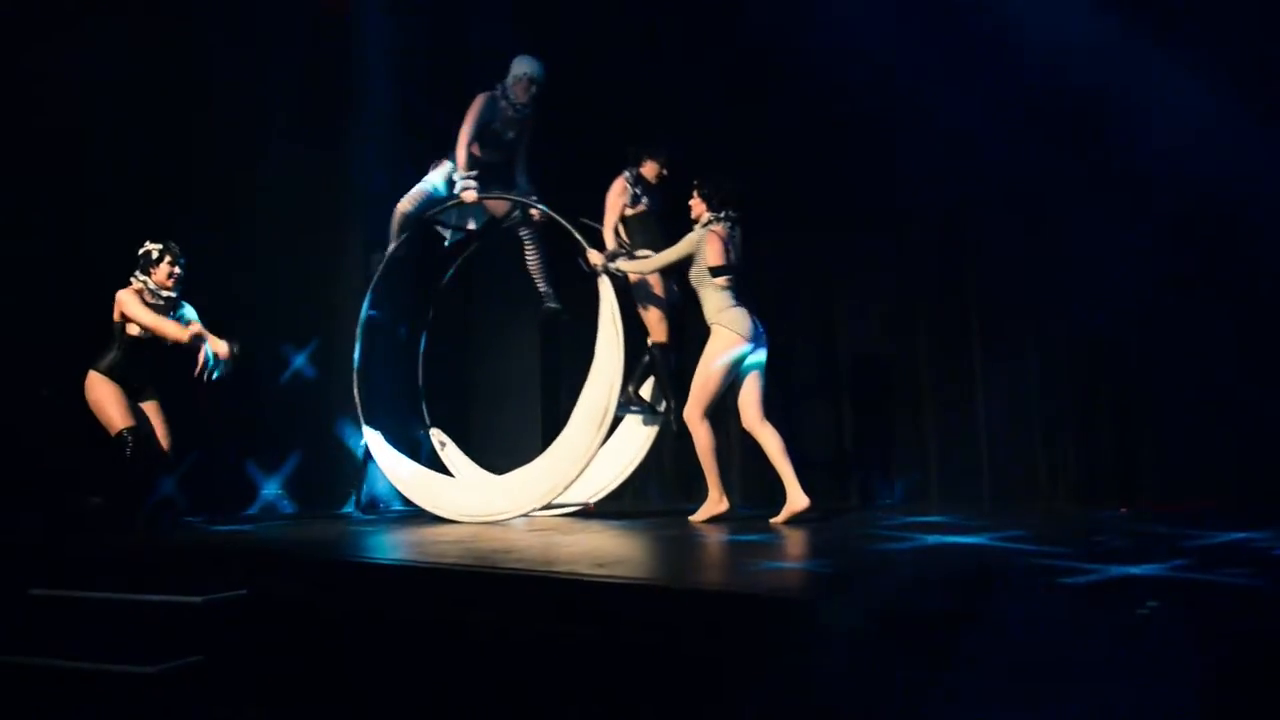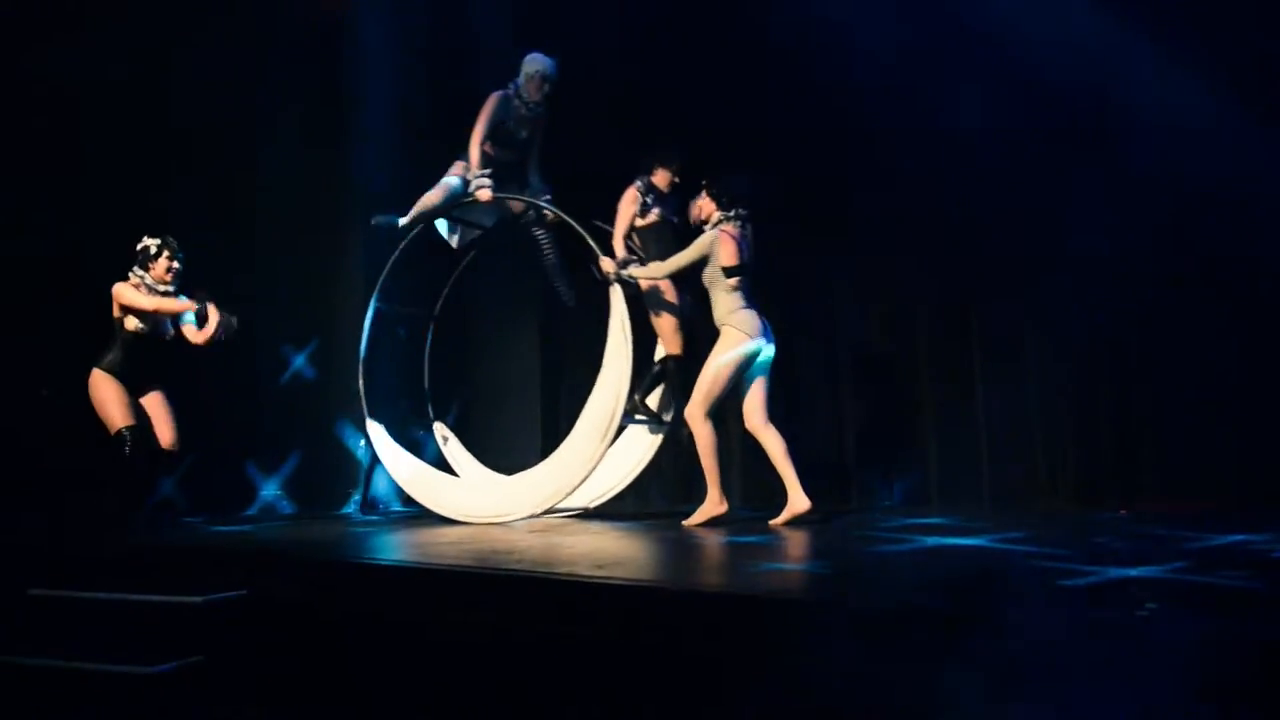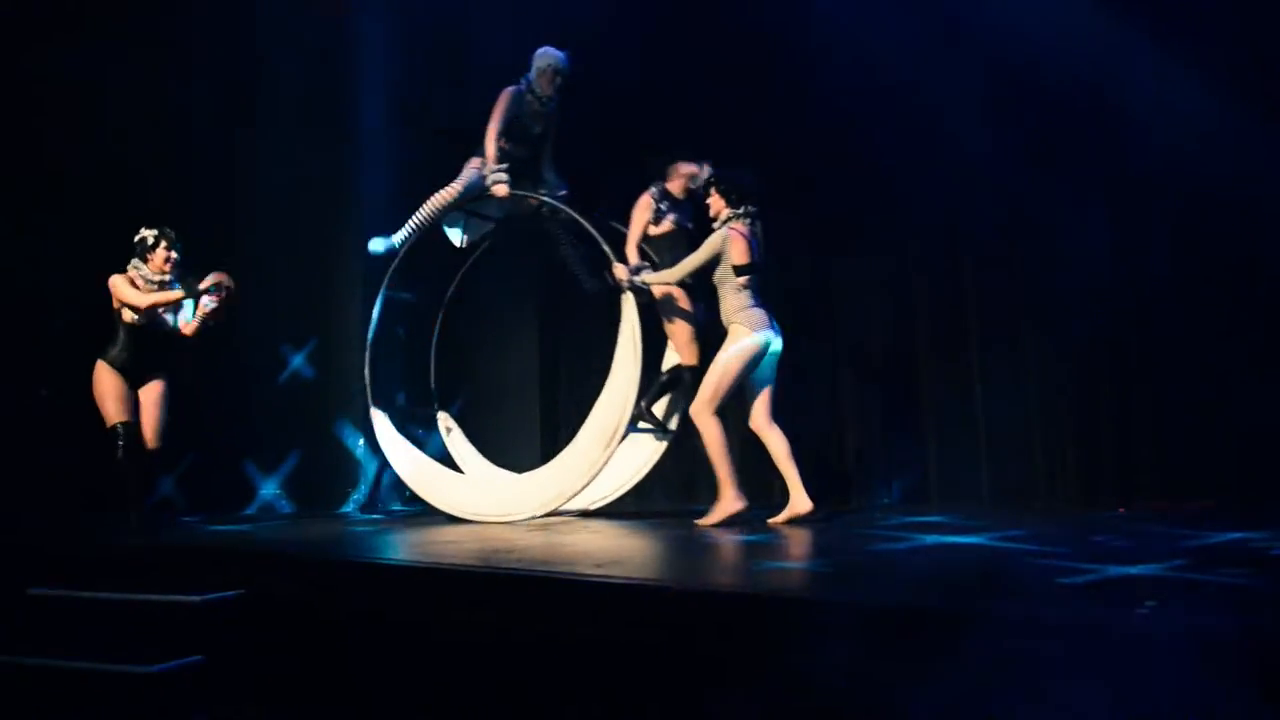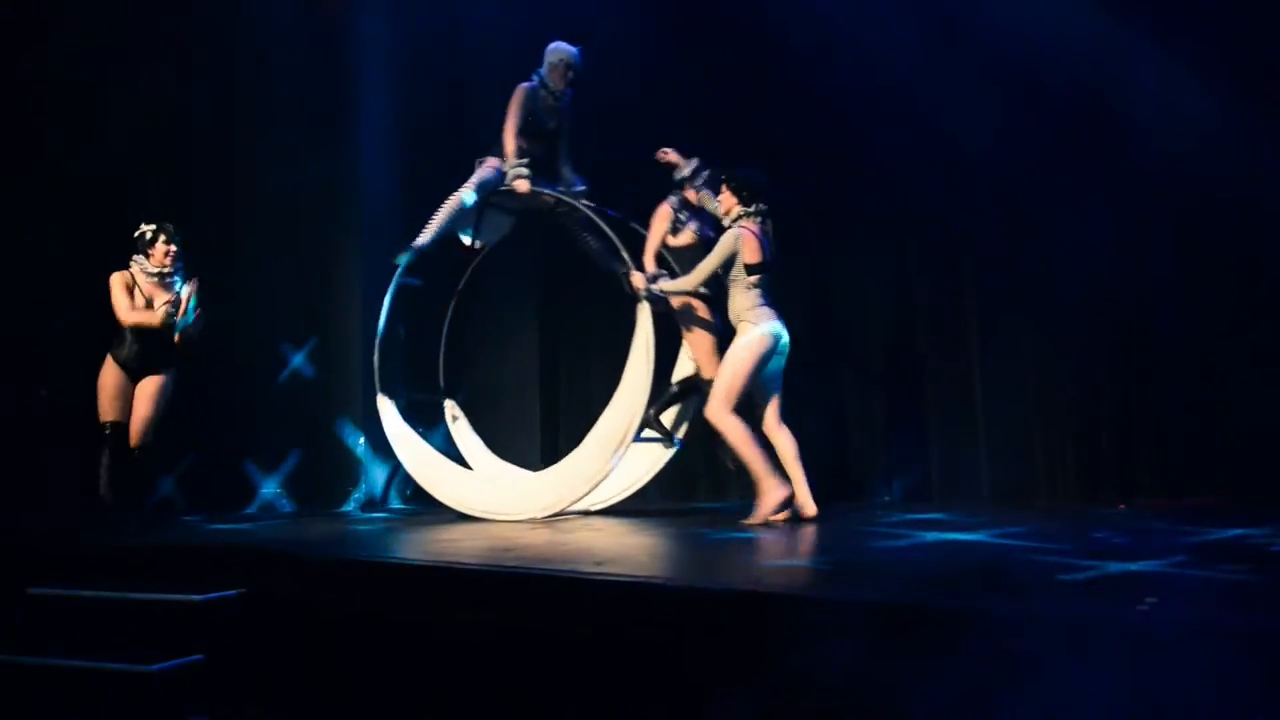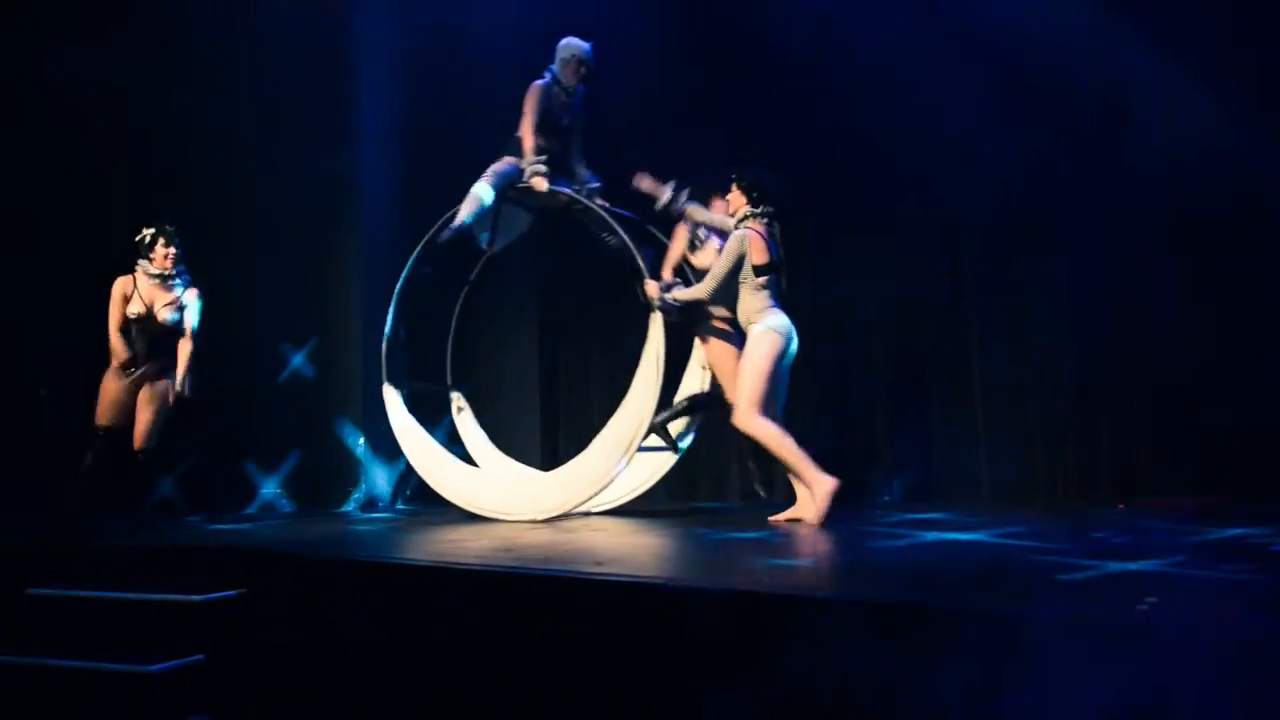
dt=0.1s
person 1, frame 1
left shoulder: (702, 236)
right shoulder: (729, 233)
left elbow: (652, 265)
left wrist: (608, 263)
left hip: (729, 328)
right hip: (748, 329)
left knee: (694, 414)
right knee: (754, 420)
left ankle: (716, 497)
right ankle: (795, 494)
person 1, frame 2
left shoulder: (713, 238)
right shoulder: (738, 232)
left elbow: (664, 270)
left wrist: (620, 271)
left hip: (740, 332)
right hip: (756, 332)
left knee: (695, 411)
right knee: (757, 421)
left ankle: (714, 498)
right ankle: (797, 497)
person 1, frame 3
left shoulder: (724, 236)
right shoulder: (747, 228)
left elbow: (676, 274)
left wrist: (634, 276)
right wrist: (706, 178)
left hip: (747, 329)
right hip: (763, 330)
left knee: (701, 409)
right knee: (761, 421)
left ankle: (730, 495)
right ankle: (798, 497)
person 1, frame 4
left shoulder: (735, 235)
right shoulder: (757, 227)
left elbow: (693, 282)
right elbow: (718, 210)
left wrist: (651, 286)
left hip: (756, 327)
right hip: (769, 328)
left knee: (718, 411)
right knee: (770, 421)
left ankle: (771, 485)
right ankle: (803, 498)
person 1, frame 5
left shoulder: (742, 236)
right shoulder: (761, 228)
left elbow: (706, 290)
right elbow: (710, 217)
left wrist: (665, 295)
right wrist: (668, 195)
left hip: (766, 328)
right hip: (777, 329)
left knee: (747, 417)
right knee: (766, 420)
left ankle: (819, 481)
right ankle: (804, 500)
person 2, frame 1
left shoulder: (180, 308)
right shoulder: (127, 296)
left elbow: (201, 334)
right elbow: (155, 323)
left wrist: (220, 347)
right wrist: (191, 338)
left hip: (142, 387)
right hip: (106, 378)
left knee: (161, 449)
right knee: (130, 437)
person 2, frame 2
left shoulder: (179, 302)
right shoulder: (123, 290)
left elbow: (196, 337)
right elbow: (152, 305)
left wrist: (214, 322)
right wrist: (194, 305)
left hip: (148, 381)
right hip: (110, 375)
left knee: (169, 445)
right knee: (129, 437)
person 2, frame 3
left shoulder: (177, 292)
right shoulder: (121, 282)
left elbow: (188, 328)
right elbow: (145, 301)
left wrist: (205, 305)
right wrist: (191, 290)
left hip: (152, 375)
right hip: (114, 369)
left knee: (151, 445)
right knee: (124, 436)
left ankle: (141, 504)
right ankle: (130, 508)
person 2, frame 4
left shoulder: (183, 287)
right shoulder: (122, 279)
left elbow: (184, 331)
right elbow: (126, 317)
left wrist: (181, 319)
right wrist: (166, 316)
left hip: (157, 371)
right hip: (120, 363)
left knee: (138, 444)
right knee: (112, 434)
right ankle: (106, 503)
person 2, frame 5
left shoulder: (188, 292)
right shoulder: (125, 284)
left elbow: (187, 339)
right elbow: (114, 333)
left wrist: (180, 378)
right wrist: (130, 368)
left hip: (161, 375)
right hip: (122, 370)
left knee: (141, 449)
right knee: (103, 437)
person 3, frame 1
left shoulder: (650, 192)
right shoulder: (625, 184)
right elbow: (610, 226)
right wrist: (613, 252)
left knee: (663, 337)
right knee: (660, 337)
left ankle: (631, 393)
right ankle: (672, 405)
person 3, frame 2
left shoulder: (666, 201)
right shoulder: (637, 193)
right elbow: (619, 236)
right wrist: (623, 262)
left hip: (674, 277)
right hip: (656, 277)
left knee: (674, 351)
right knee: (675, 350)
left ankle: (637, 401)
person 3, frame 3
left shoulder: (684, 205)
right shoulder: (651, 200)
right elbow: (632, 243)
right wrist: (636, 269)
left hip: (688, 284)
right hip: (670, 286)
left knee: (688, 361)
right knee: (690, 360)
left ankle: (645, 405)
person 3, frame 4
left shoulder: (706, 213)
right shoulder: (670, 209)
right elbow: (650, 253)
right wrist: (653, 279)
left hip: (706, 298)
right hip: (690, 298)
left knee: (705, 374)
right knee: (711, 376)
left ankle: (653, 411)
person 3, frame 5
left shoulder: (731, 234)
right shoulder: (693, 229)
right elbow: (668, 268)
right wrist: (668, 285)
left hip: (732, 322)
right hip: (714, 321)
left knee: (727, 397)
right knee: (737, 399)
left ankle: (663, 420)
person 4, frame 1
left shoulder: (524, 118)
right shoulder: (487, 101)
left elbow: (519, 164)
right elbow: (463, 142)
left wrist: (527, 201)
right wrist: (465, 181)
left hip: (490, 178)
right hip: (459, 167)
left knee: (529, 227)
right knee: (408, 207)
left ankle: (548, 298)
person 4, frame 2
left shoulder: (538, 117)
right shoulder: (500, 101)
left elbow: (532, 165)
right elbow: (476, 141)
left wrist: (542, 199)
right wrist: (478, 180)
left hip: (506, 185)
right hip: (475, 165)
left knee: (541, 228)
right knee: (445, 192)
left ankle: (562, 292)
person 4, frame 3
left shoulder: (550, 111)
right shoulder: (513, 96)
left elbow: (545, 161)
right elbow: (492, 136)
left wrist: (557, 194)
right wrist: (496, 176)
left hip: (517, 174)
right hip: (490, 161)
right knee: (458, 190)
right ankle: (397, 241)
person 4, frame 4
left shoulder: (562, 106)
right shoulder: (527, 92)
left elbow: (561, 157)
right elbow: (510, 133)
left wrist: (575, 189)
right wrist: (515, 173)
left hip: (537, 172)
right hip: (503, 162)
right knee: (473, 188)
person 4, frame 5
left shoulder: (574, 101)
right shoulder: (541, 88)
left elbow: (574, 154)
right elbow: (528, 129)
left wrist: (589, 186)
right wrist: (534, 169)
left hip: (551, 166)
right hip: (519, 157)
right knee: (492, 181)
right ankle: (455, 230)
